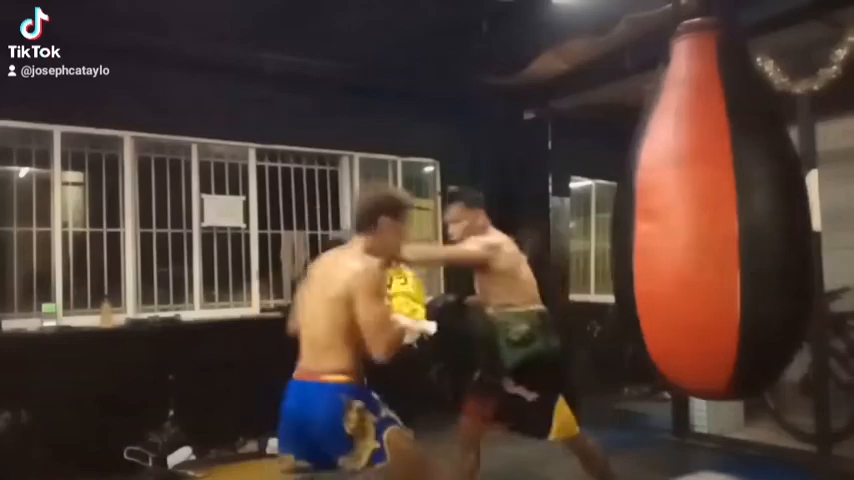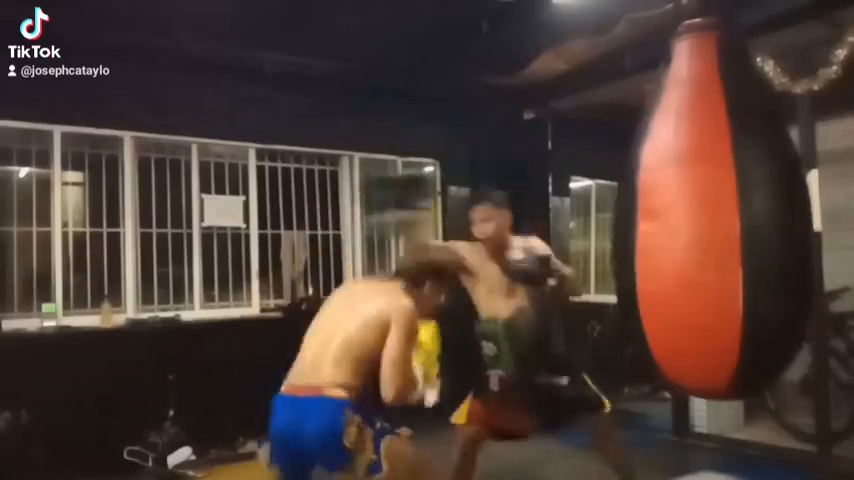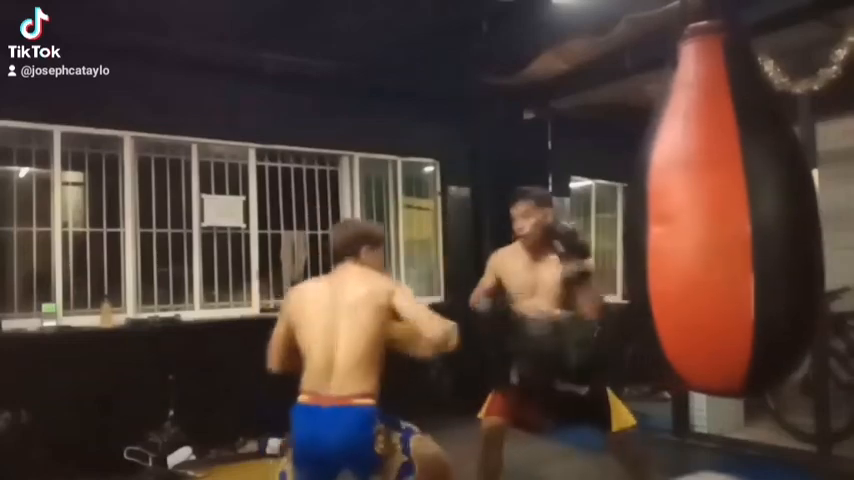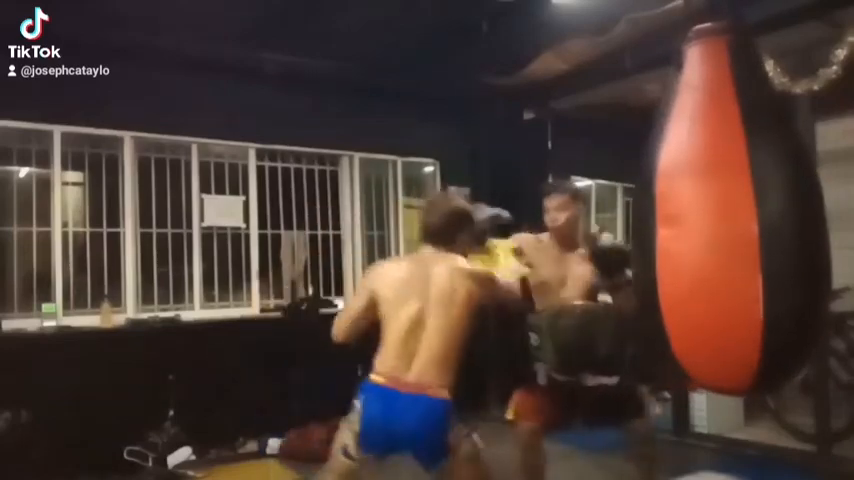
dt=0.4s
person 1, frame 1
left shoulder: (492, 246)
right shoulder: (476, 250)
left elbow: (436, 254)
left hip: (531, 352)
right hip: (499, 354)
left knee: (568, 434)
right knee: (470, 429)
person 1, frame 2
left shoulder: (533, 247)
right shoulder: (467, 254)
left elbow: (573, 287)
right elbow: (432, 252)
left wrist: (549, 268)
right hip: (502, 358)
left knee: (599, 420)
right knee: (469, 438)
person 1, frame 3
left shoulder: (570, 259)
right shoulder: (502, 259)
left elbow: (593, 314)
right elbow: (478, 298)
left wrist: (581, 274)
right wrist: (487, 310)
left knee: (617, 431)
right knee: (491, 429)
person 1, frame 4
right shoulder: (528, 244)
left elbow: (628, 306)
left wrist: (620, 278)
left hip: (592, 349)
right hip: (552, 353)
left knee: (637, 427)
right knee: (528, 429)
person 2, frame 1
left shoulder: (324, 261)
right shoulder: (364, 268)
right elbow: (383, 351)
right wrist: (403, 323)
left hip: (299, 397)
right hip: (340, 400)
person 2, frame 2
left shoulder: (350, 289)
right shoulder: (404, 309)
right elbow: (392, 391)
right wrist: (416, 388)
left hip: (285, 412)
right hip: (332, 416)
person 2, frame 3
left shoulder: (300, 293)
right shoulder: (386, 288)
left elbow: (276, 363)
right elbow: (439, 337)
left hip: (308, 423)
right hip: (357, 424)
person 2, frame 4
left shoulder: (383, 272)
right shoulder: (472, 275)
left elbow: (341, 333)
right elbow: (509, 294)
left hip: (377, 401)
right hip: (428, 414)
